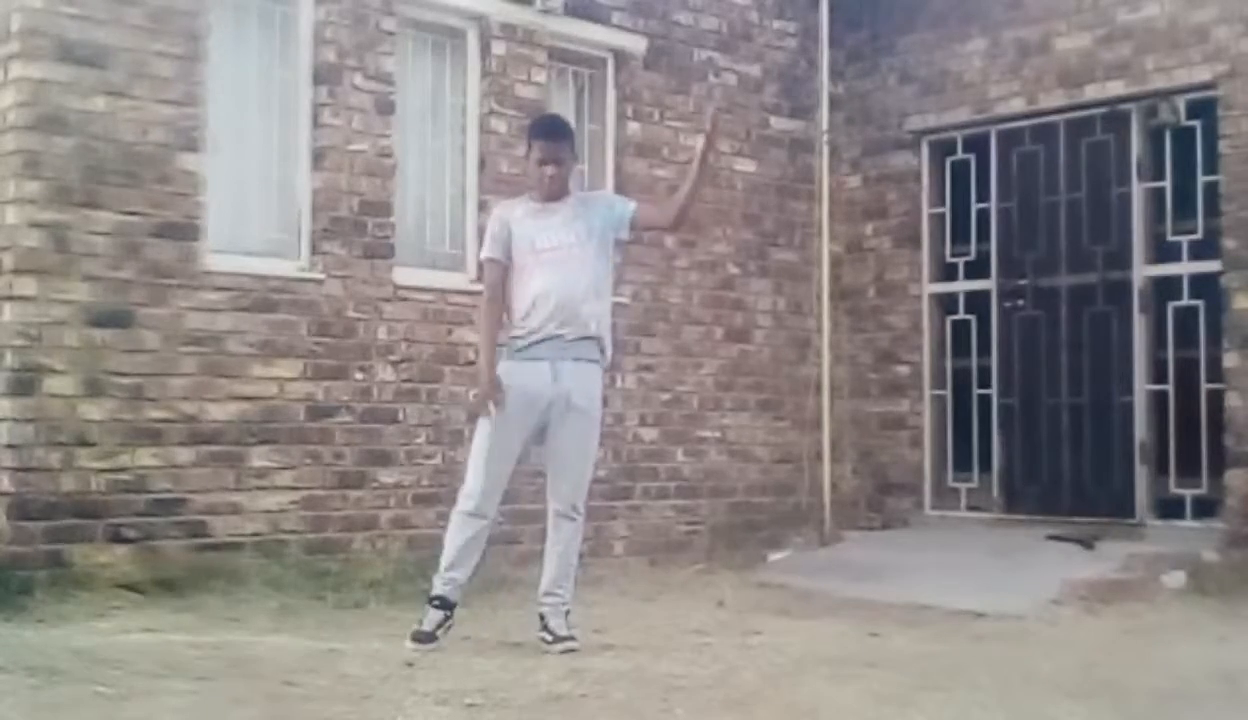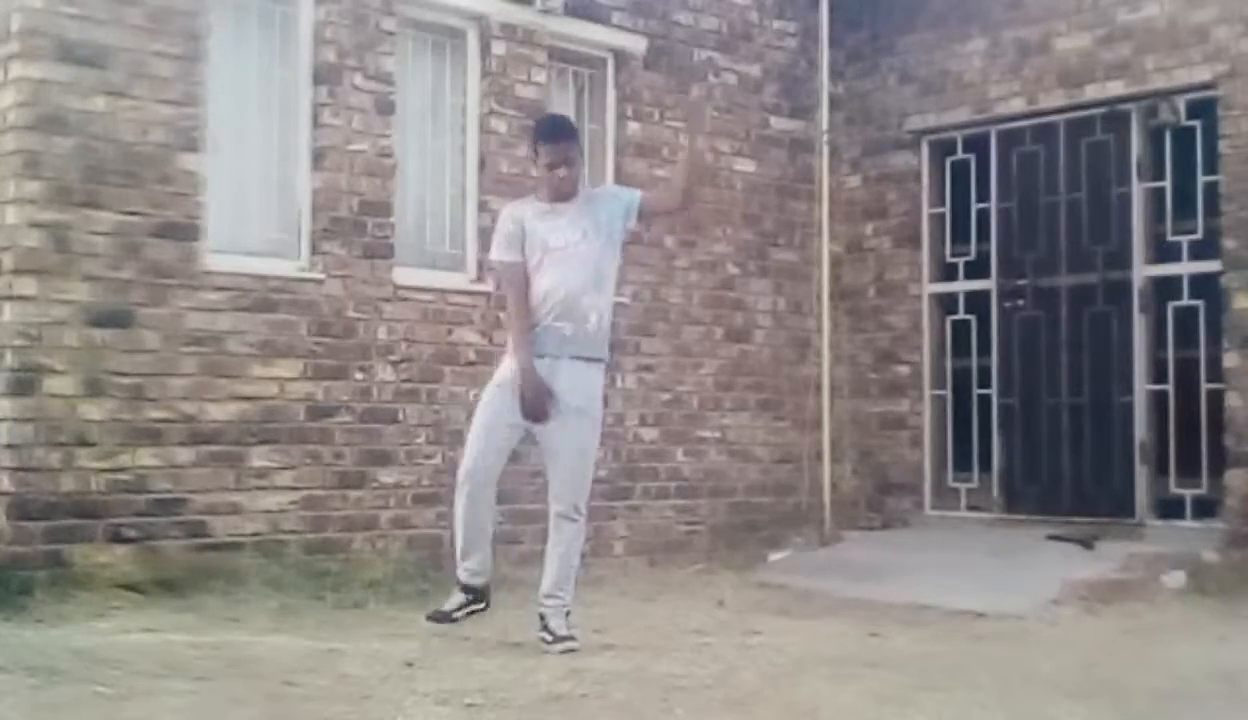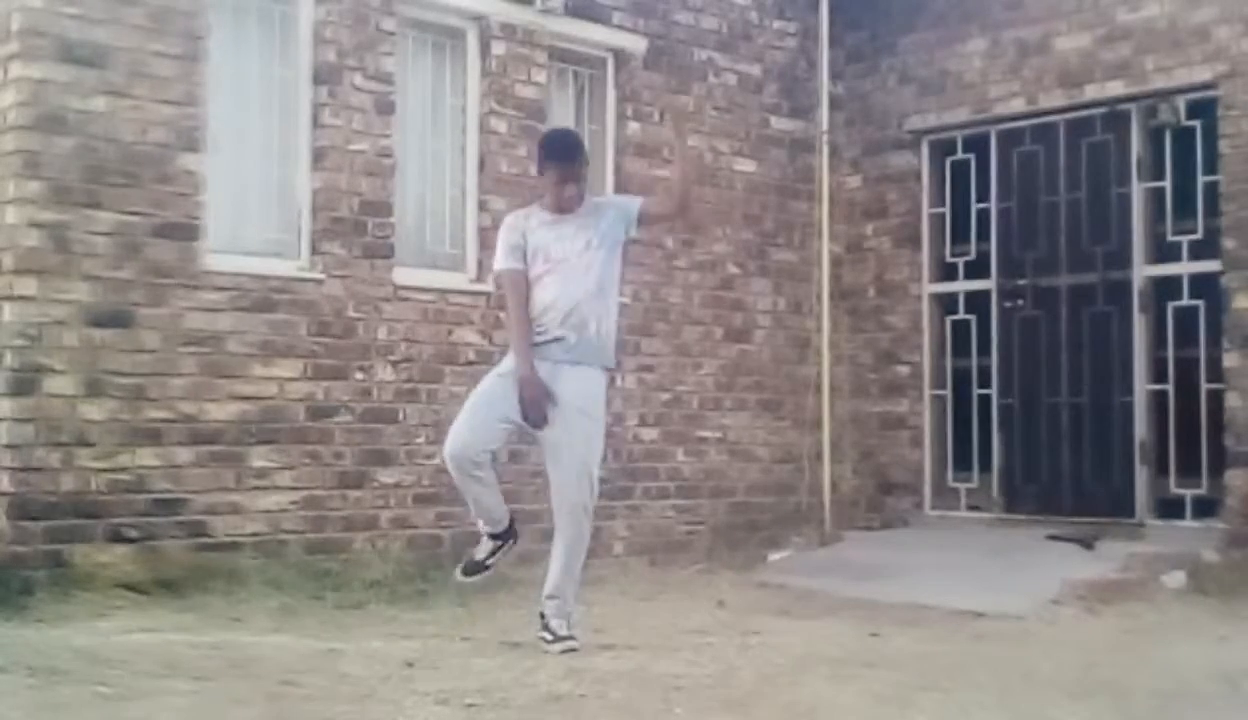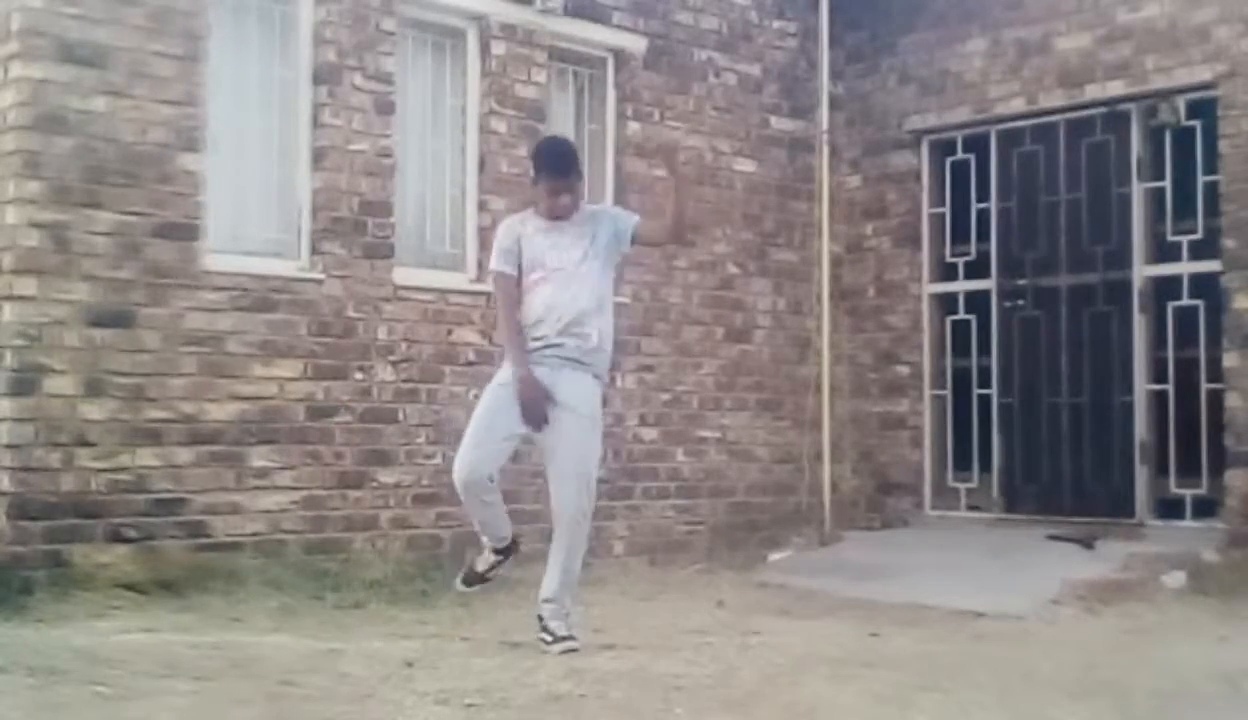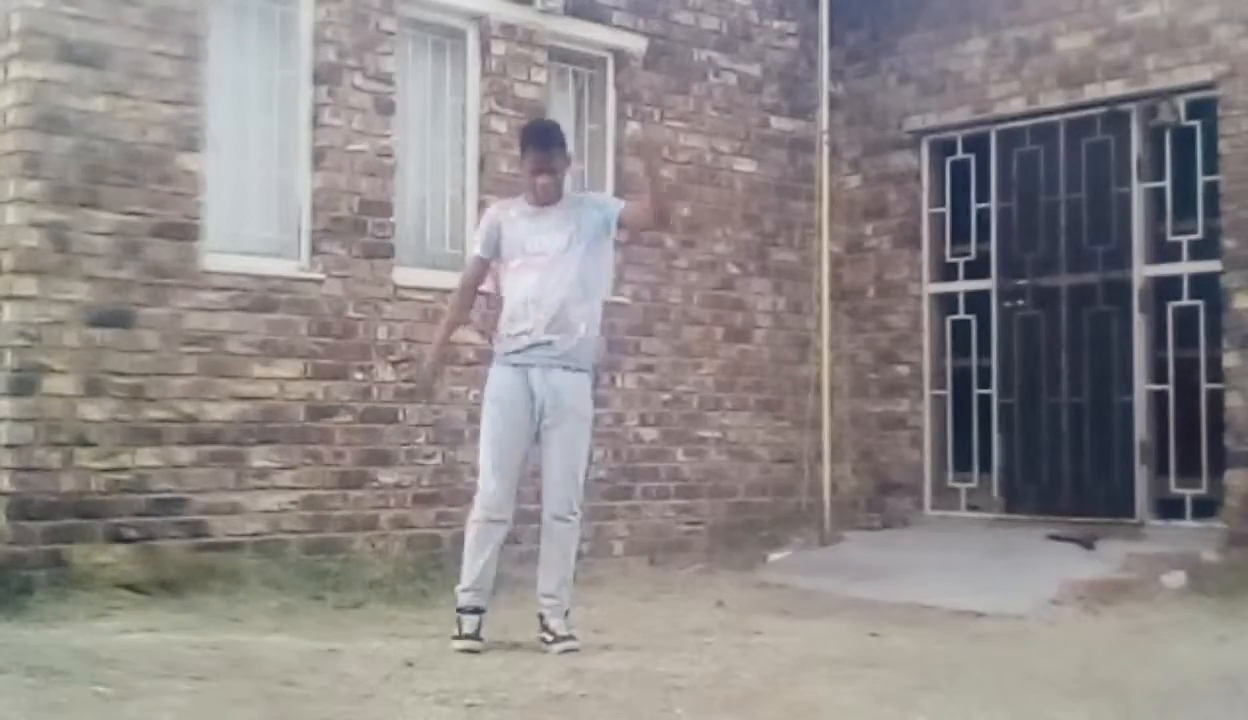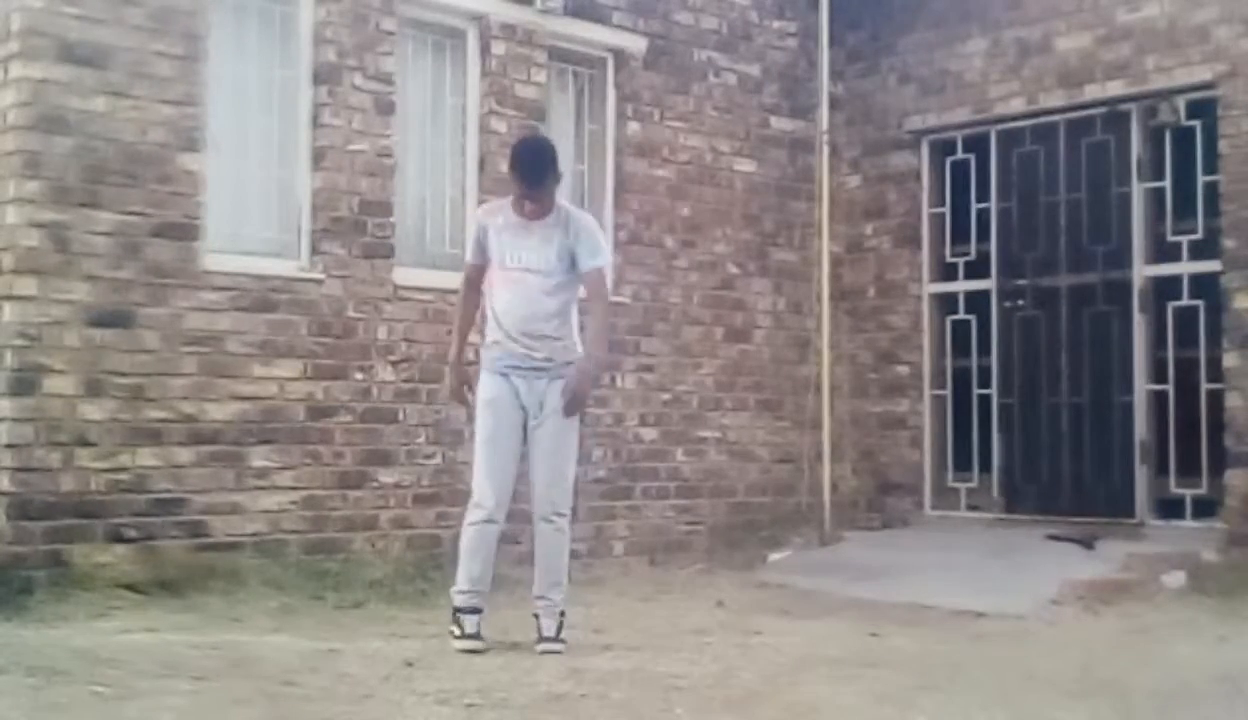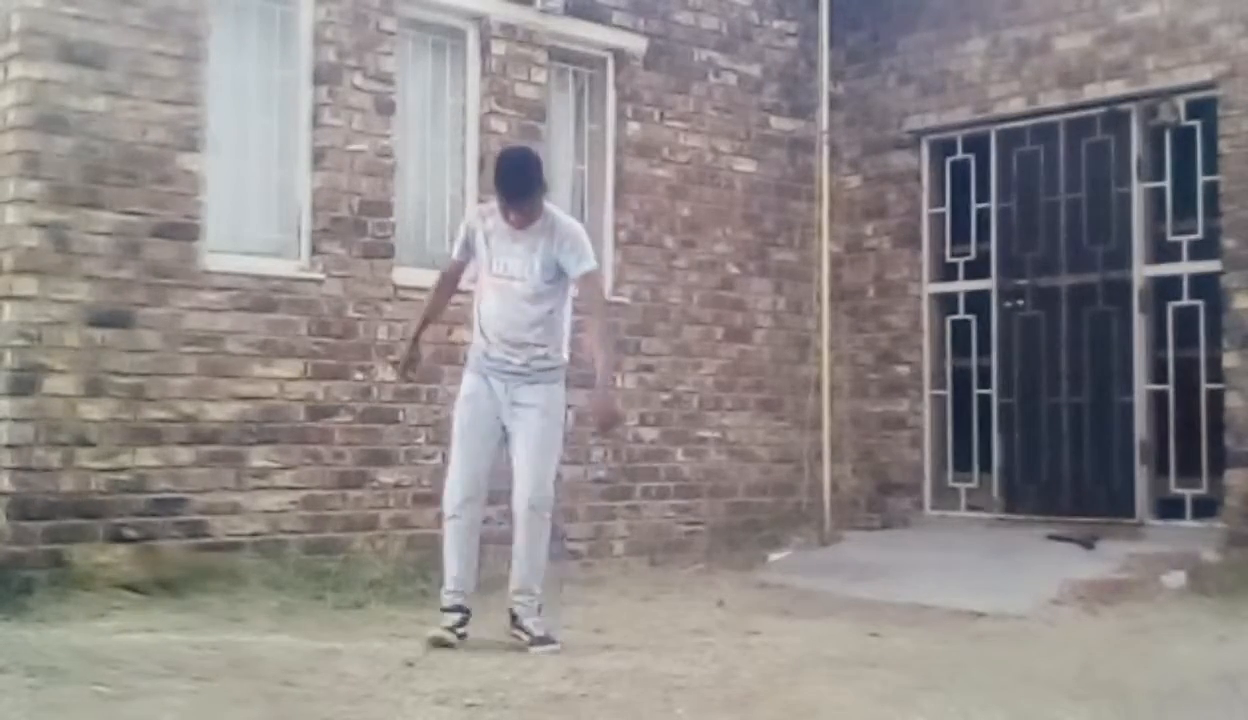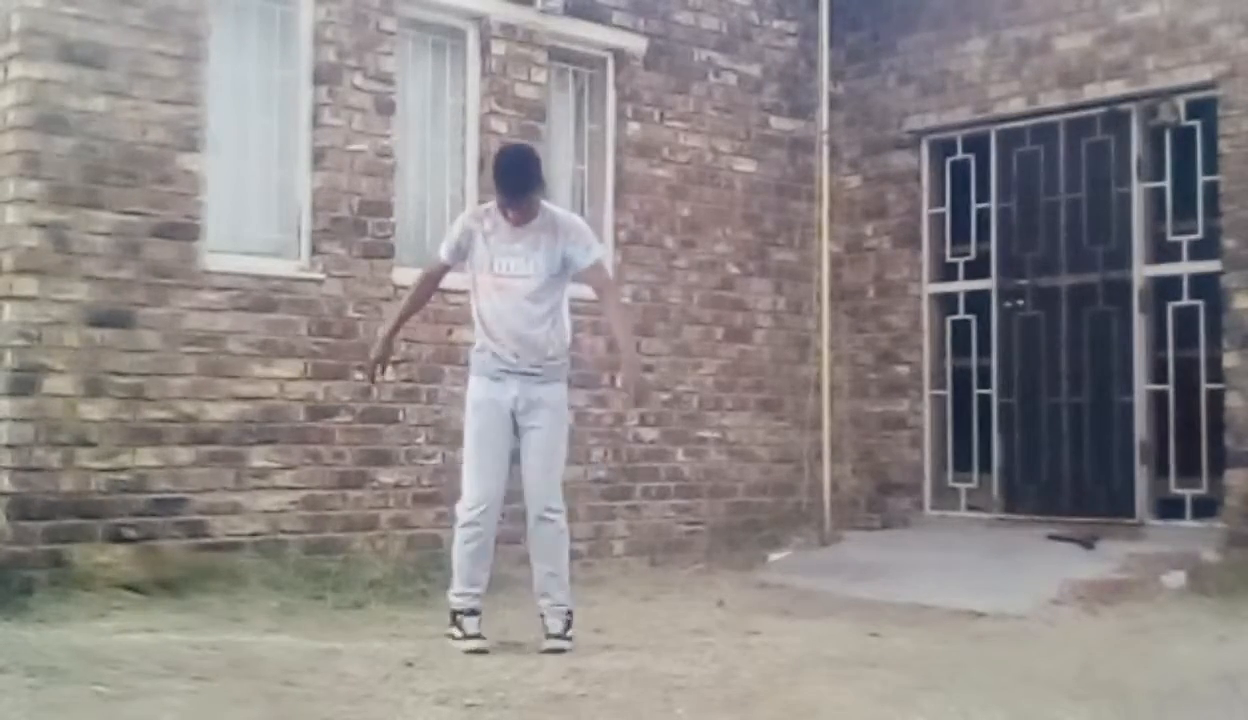
dt=0.3s
person 1, frame 1
left shoulder: (603, 209)
right shoulder: (507, 216)
left elbow: (672, 217)
right elbow: (495, 293)
left wrist: (701, 156)
right wrist: (486, 365)
left hip: (579, 368)
right hip: (519, 365)
left knee: (568, 501)
right knee: (480, 489)
left ankle: (554, 612)
right ankle: (443, 597)
person 1, frame 2
left shoulder: (610, 203)
right shoulder: (516, 217)
left elbow: (677, 200)
right elbow: (516, 298)
left wrist: (689, 137)
right wrist: (526, 370)
left hip: (581, 369)
right hip: (524, 362)
left knee: (569, 498)
right knee: (475, 473)
left ankle: (554, 611)
right ankle: (472, 585)
person 1, frame 3
left shoulder: (612, 213)
right shoulder: (519, 226)
left elbow: (677, 206)
right elbow: (517, 305)
left wrist: (680, 142)
right wrist: (526, 375)
left hip: (583, 373)
right hip: (527, 363)
left knee: (576, 499)
right knee: (461, 448)
left ankle: (556, 612)
right ankle: (497, 528)
person 1, frame 4
left shoulder: (606, 223)
right shoulder: (514, 230)
left elbow: (672, 231)
right elbow: (506, 308)
left wrist: (673, 173)
right wrist: (523, 375)
left hip: (579, 376)
right hip: (520, 371)
left knee: (573, 502)
right knee: (470, 471)
left ankle: (554, 614)
right ankle: (498, 543)
person 1, frame 5
left shoulder: (594, 210)
right shoulder: (500, 216)
left elbow: (650, 218)
right elbow: (468, 285)
left wrist: (650, 166)
right wrist: (436, 347)
left hip: (569, 370)
right hip: (510, 365)
left knee: (563, 501)
right knee: (494, 494)
left ankle: (553, 613)
right ankle: (471, 609)
person 1, frame 6
left shoulder: (580, 228)
right shoulder: (488, 219)
left elbow: (597, 303)
right elbow: (471, 289)
left wrist: (589, 370)
right wrist: (457, 358)
left hip: (557, 377)
right hip: (499, 373)
left knee: (552, 502)
right knee: (488, 496)
left ankle: (550, 612)
right ankle: (467, 608)
person 1, frame 7
left shoulder: (566, 235)
right shoulder: (478, 222)
left elbow: (596, 309)
right elbow: (450, 279)
left wrist: (604, 384)
right wrist: (415, 338)
left hip: (540, 381)
right hip: (482, 374)
left knee: (532, 497)
right knee: (462, 493)
left ankle: (526, 610)
right ankle: (455, 606)
person 1, frame 8
left shoulder: (569, 230)
right shoulder: (472, 225)
left elbow: (607, 292)
right elbow: (431, 280)
left wrist: (628, 355)
right wrist: (388, 337)
left hip: (547, 382)
right hip: (490, 378)
left knee: (546, 501)
right knee: (480, 497)
left ankle: (554, 613)
right ankle: (465, 609)
